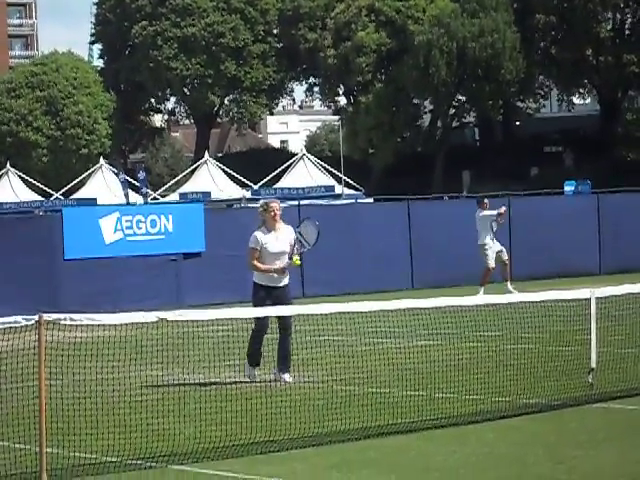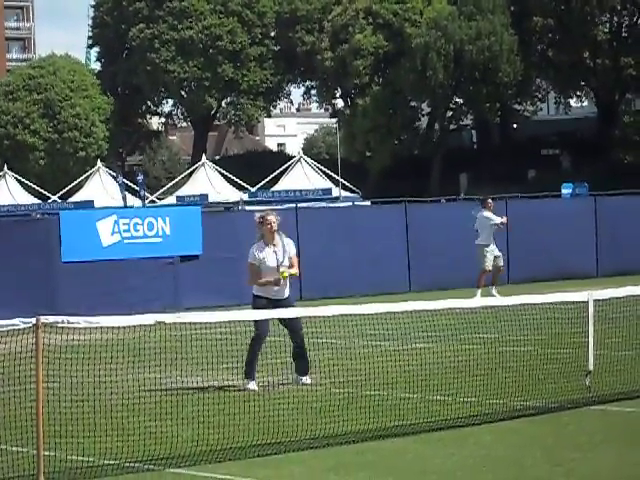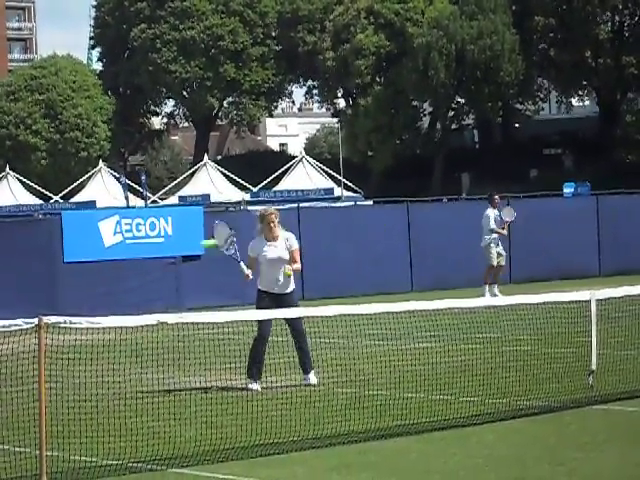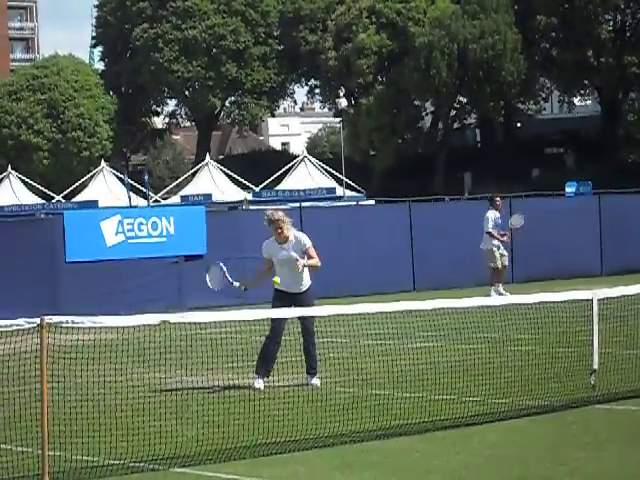
dt=0.3s
person 1, frame 1
left shoulder: (288, 231)
right shoulder: (258, 236)
left elbow: (292, 255)
right elbow: (252, 264)
right wrist: (273, 269)
left hip: (282, 287)
right hip: (262, 287)
left knee: (286, 328)
right knee: (261, 327)
left ankle: (283, 371)
right ankle: (252, 365)
person 1, frame 2
left shoulder: (288, 243)
right shoulder: (256, 251)
left elbow: (295, 270)
right elbow: (253, 280)
left wrist: (286, 272)
right wrist: (270, 281)
left hip: (283, 298)
right hip: (262, 299)
left knee: (298, 334)
right knee: (260, 335)
left ankle: (302, 373)
right ankle: (250, 378)
person 1, frame 3
left shoulder: (289, 238)
right shoulder: (255, 244)
left elbow: (297, 262)
right elbow: (250, 267)
left wrist: (291, 267)
right wrist: (247, 272)
left hip: (288, 293)
right hip: (266, 294)
left knee: (299, 332)
right knee: (263, 334)
left ankle: (308, 372)
right ankle: (253, 378)
person 1, frame 4
left shoulder: (300, 238)
right shoulder: (268, 246)
left elbow: (317, 262)
right elbow: (269, 269)
left wrist: (304, 262)
right wrist: (253, 282)
left hip: (303, 291)
right hip: (282, 293)
left knee: (308, 331)
right knee: (275, 332)
left ankle: (312, 374)
right ankle: (260, 375)
